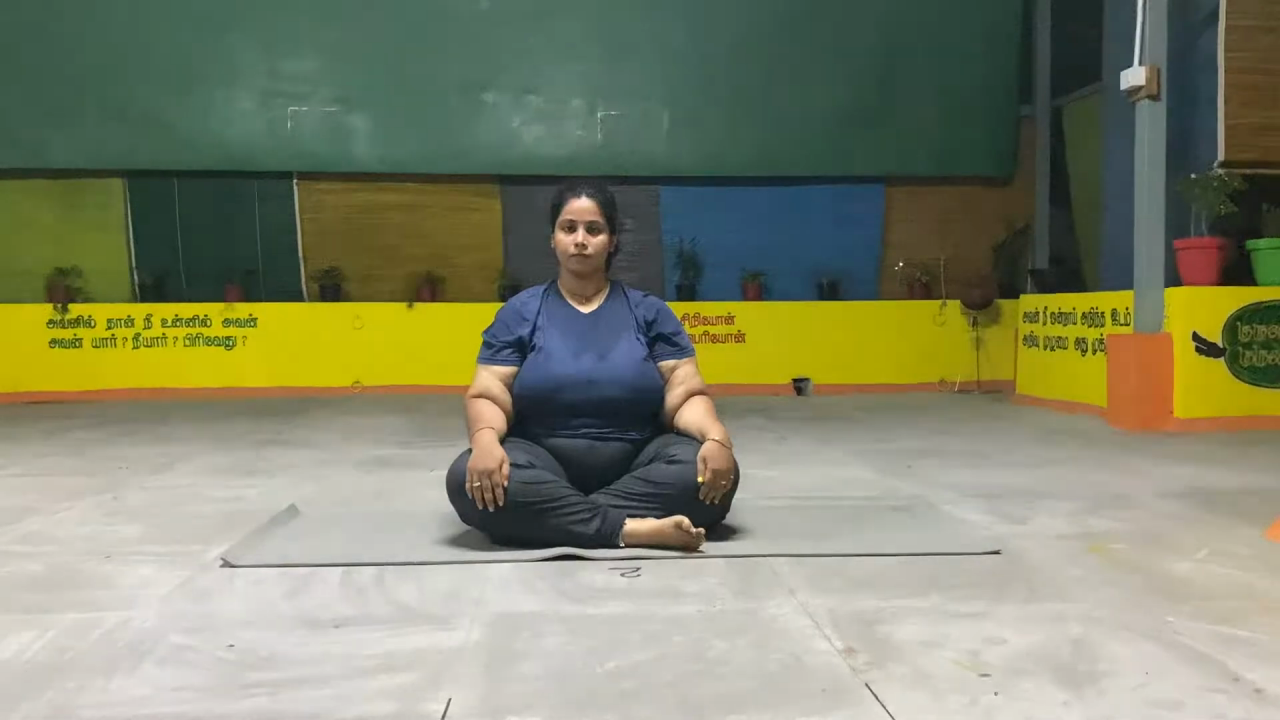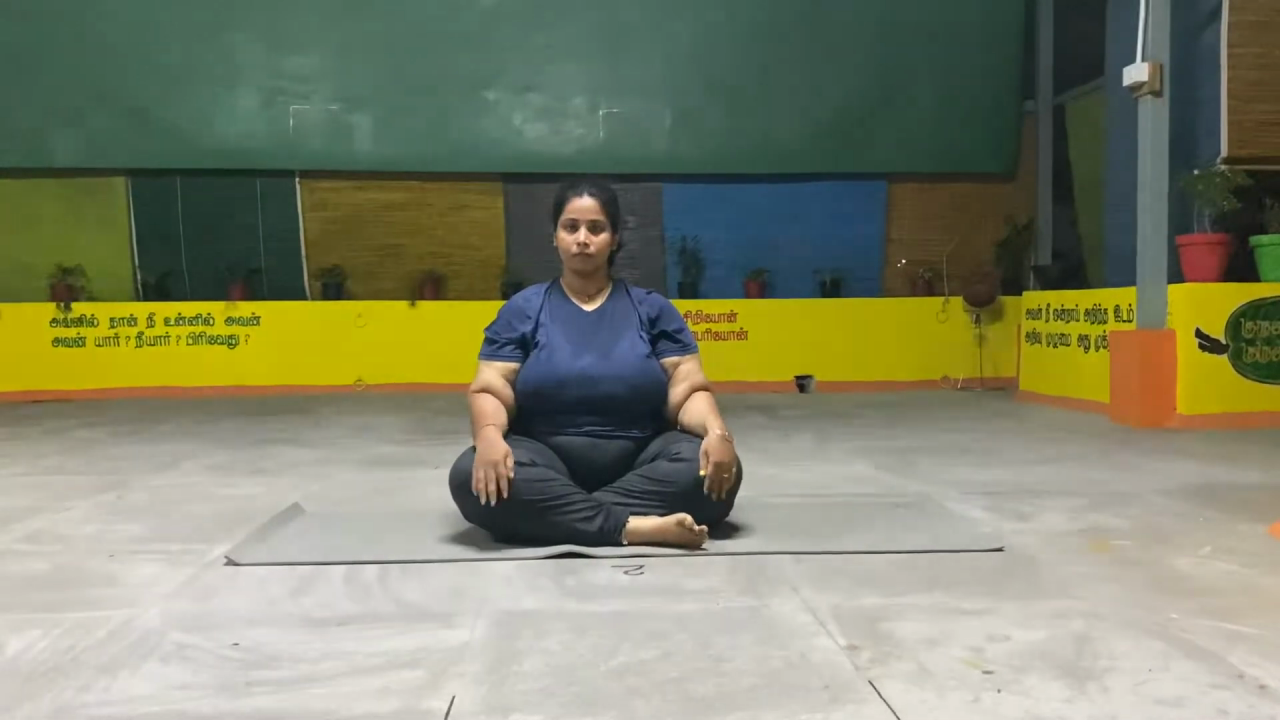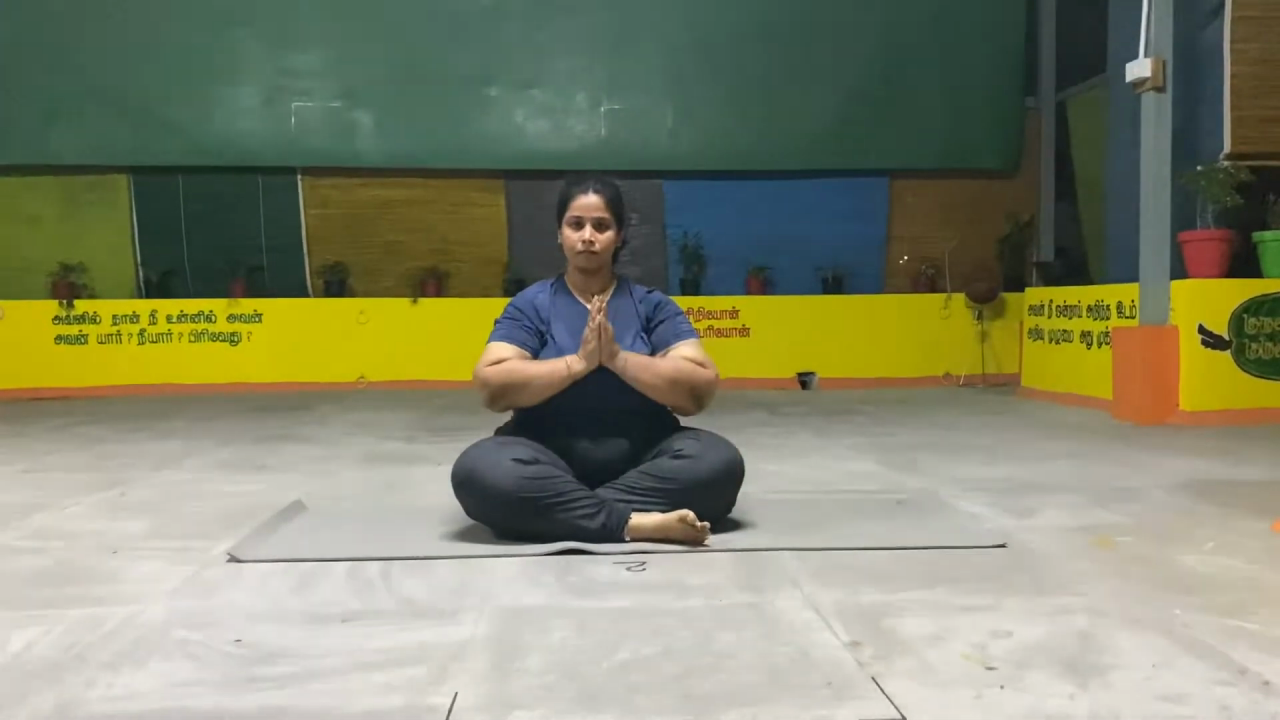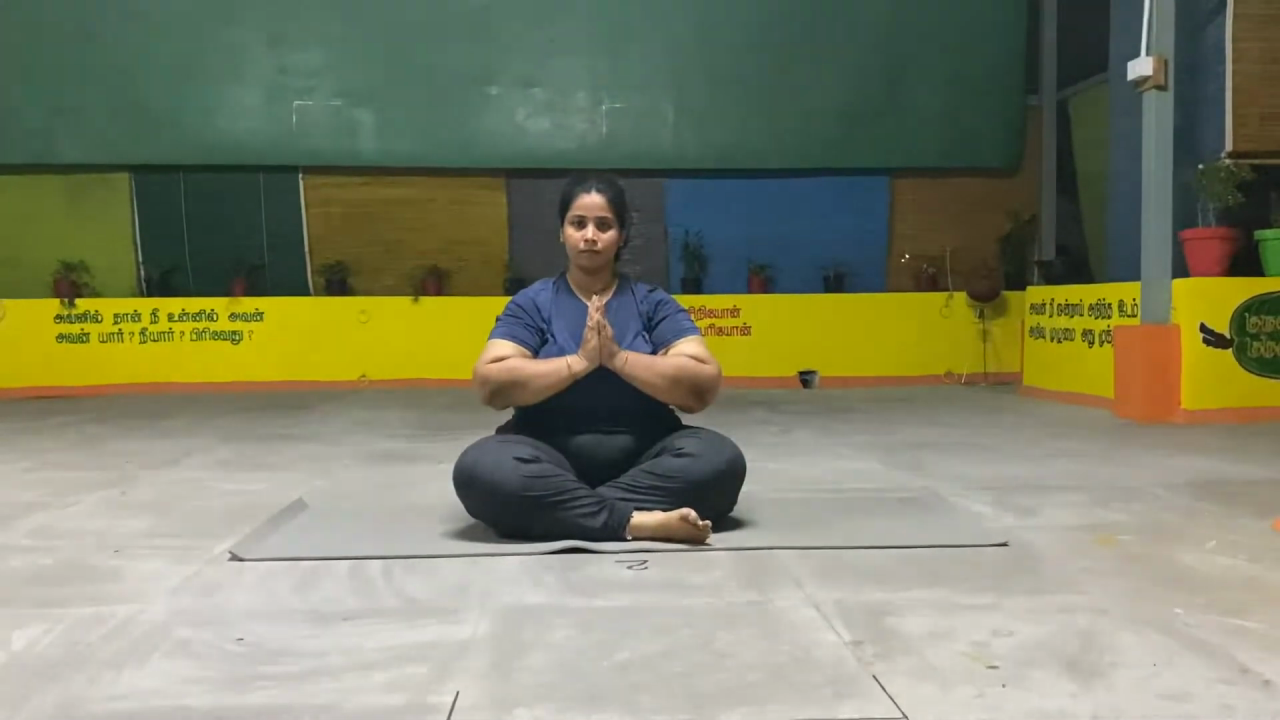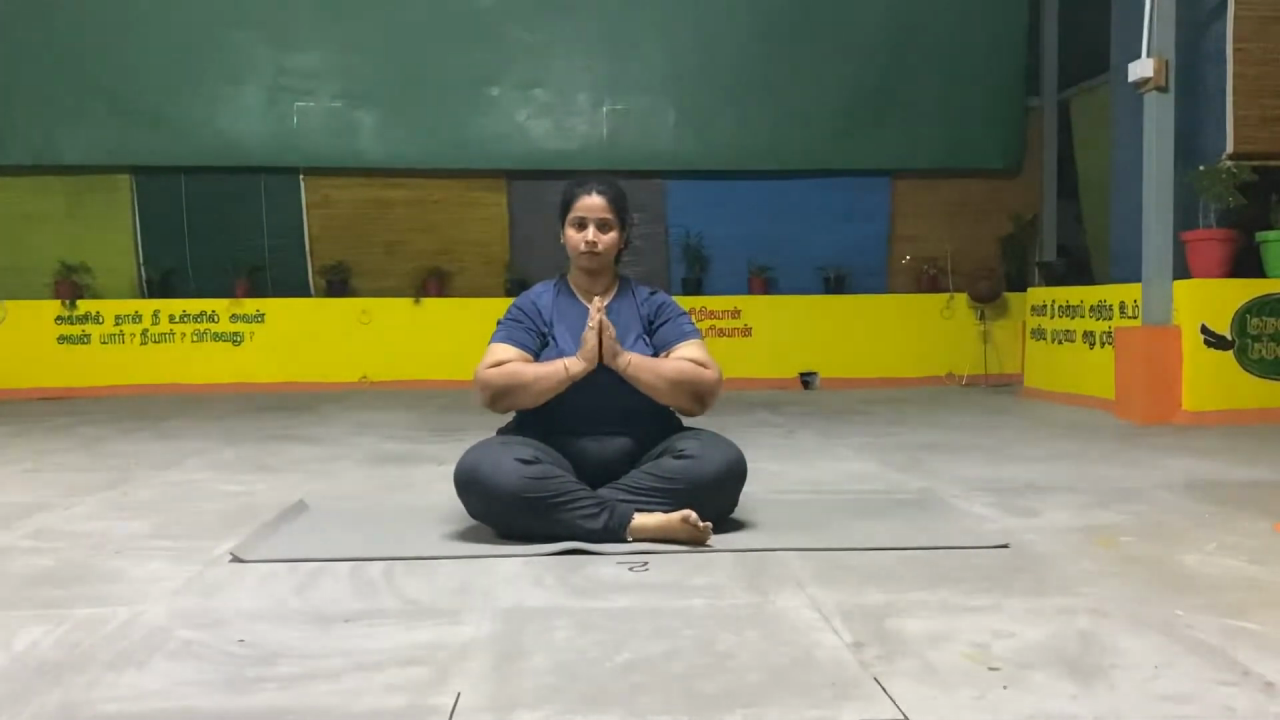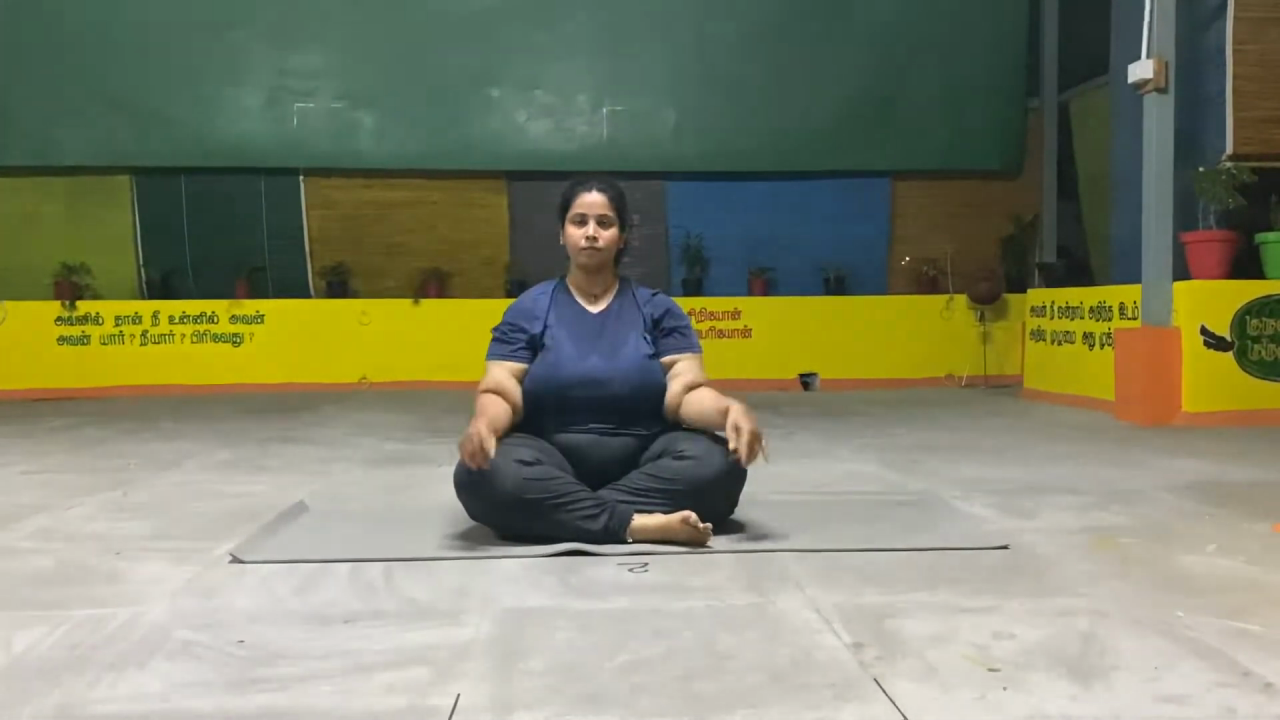
dt=0.7s
person 1, frame 1
left shoulder: (649, 312)
right shoulder: (520, 312)
left elbow: (685, 397)
right elbow: (487, 397)
left wrist: (716, 438)
right wrist: (484, 440)
left hip: (637, 463)
right hip: (543, 462)
left knee: (717, 473)
right knee: (471, 478)
left ankle: (552, 516)
right ankle: (633, 529)
person 1, frame 2
left shoulder: (653, 309)
right shoulder: (523, 309)
left elbow: (688, 392)
right elbow: (488, 391)
left wrist: (716, 432)
right wrist: (489, 435)
left hip: (639, 460)
right hip: (546, 460)
left knee: (709, 471)
right knee: (472, 475)
left ankle: (557, 514)
right ankle: (635, 527)
person 1, frame 3
left shoulder: (653, 305)
right shoulder: (530, 304)
left elbow: (700, 389)
right elbow: (491, 387)
left wrist: (618, 358)
right wrist: (578, 362)
left hip: (643, 458)
right hip: (548, 459)
left knee: (718, 461)
right knee: (478, 470)
left ankle: (559, 510)
right ankle: (639, 523)
person 1, frame 4
left shoulder: (654, 303)
right shoulder: (532, 302)
left elbow: (703, 387)
right elbow: (490, 385)
left wrist: (618, 357)
right wrist: (579, 361)
left hip: (644, 458)
right hip: (550, 458)
left knee: (719, 459)
right knee: (481, 467)
left ankle: (565, 509)
right ankle: (637, 522)
person 1, frame 5
left shoulder: (656, 306)
right shoulder: (533, 305)
left elbow: (702, 393)
right elbow: (493, 390)
left wrist: (621, 358)
right wrist: (578, 363)
left hip: (646, 462)
right hip: (551, 461)
left knee: (720, 461)
right knee: (481, 470)
left ankle: (560, 510)
right ankle: (641, 523)
person 1, frame 6
left shoulder: (657, 309)
right shoulder: (529, 309)
left elbow: (684, 396)
right elbow: (501, 397)
left wrist: (730, 409)
right wrist: (484, 423)
left hip: (644, 462)
right hip: (553, 462)
left knee: (717, 465)
right knee: (482, 476)
left ankle: (563, 511)
right ankle: (638, 524)
